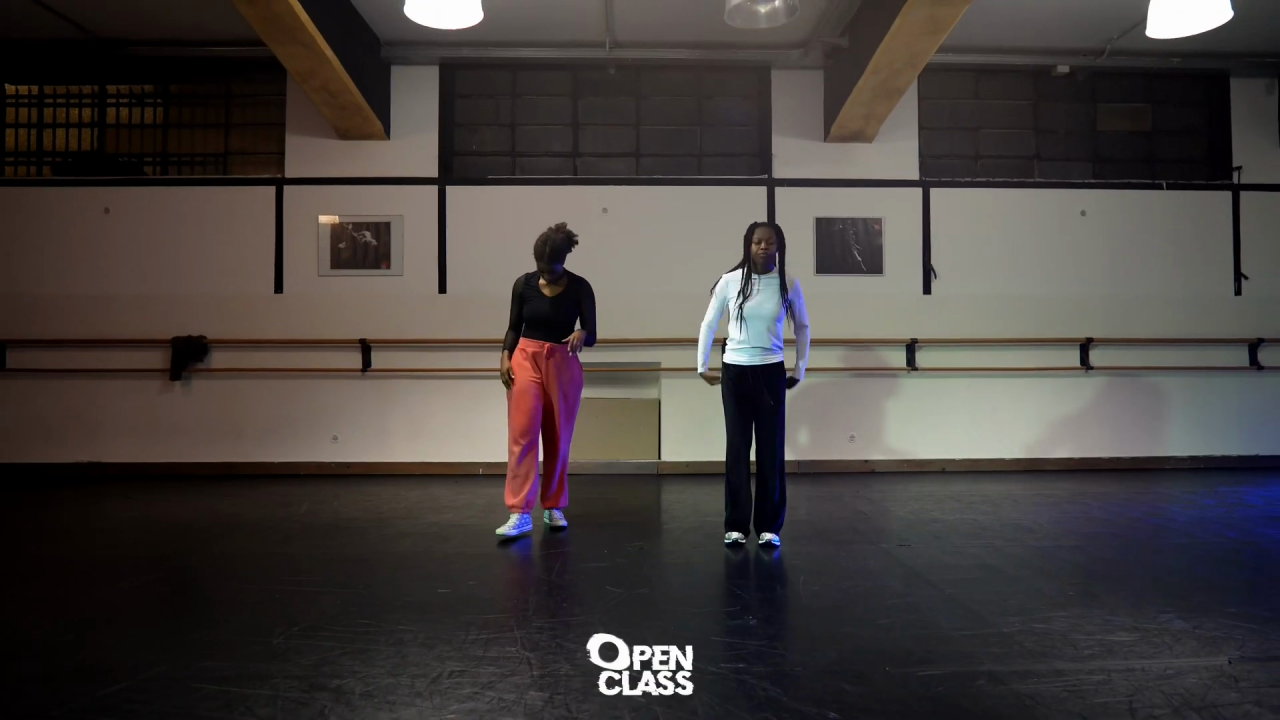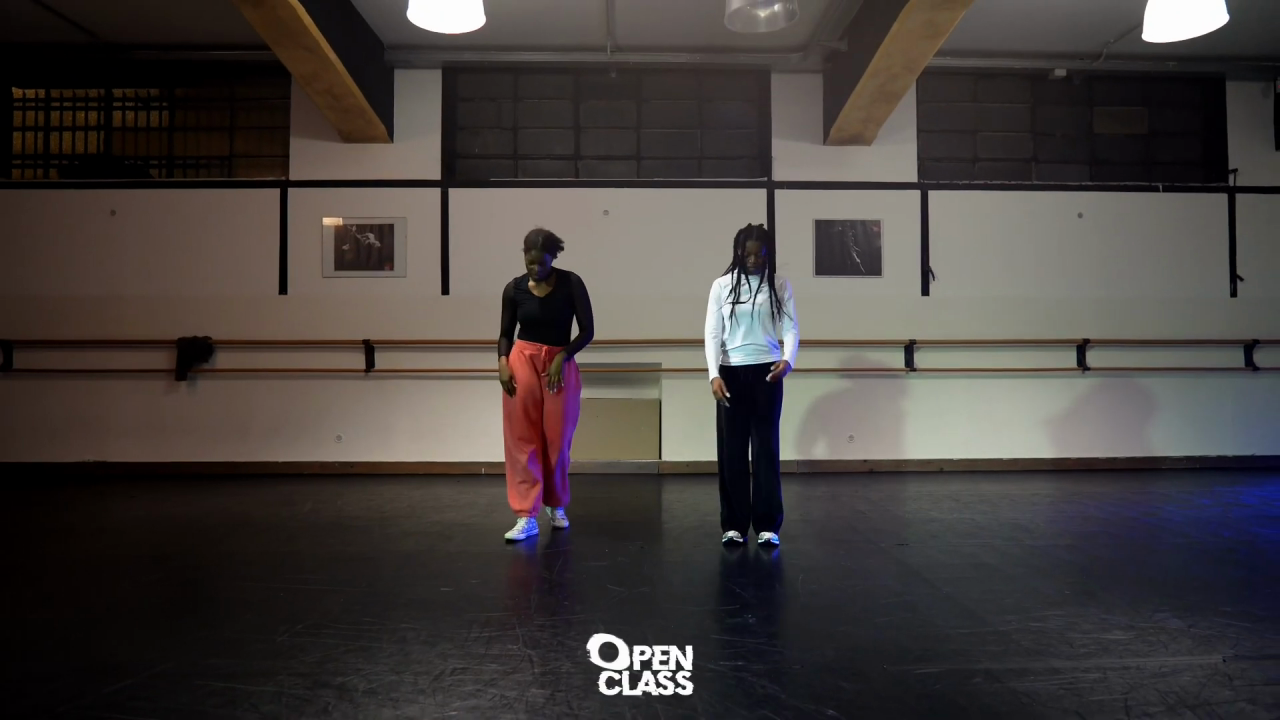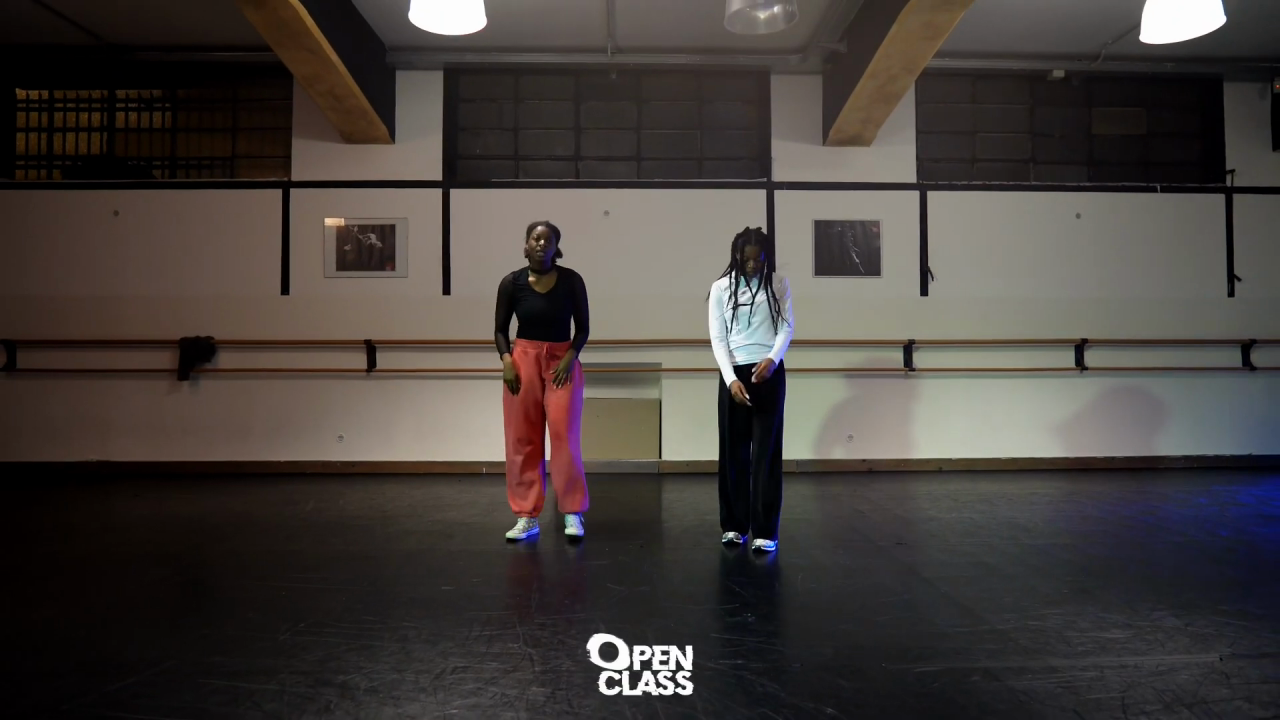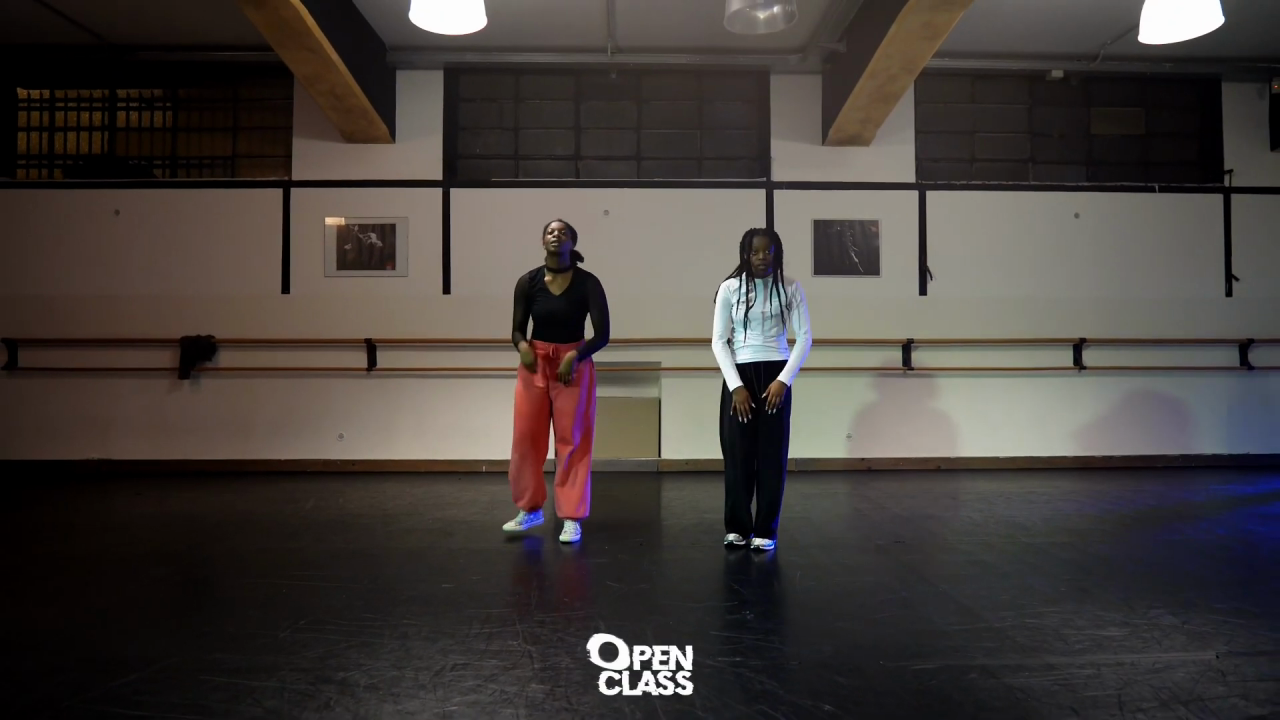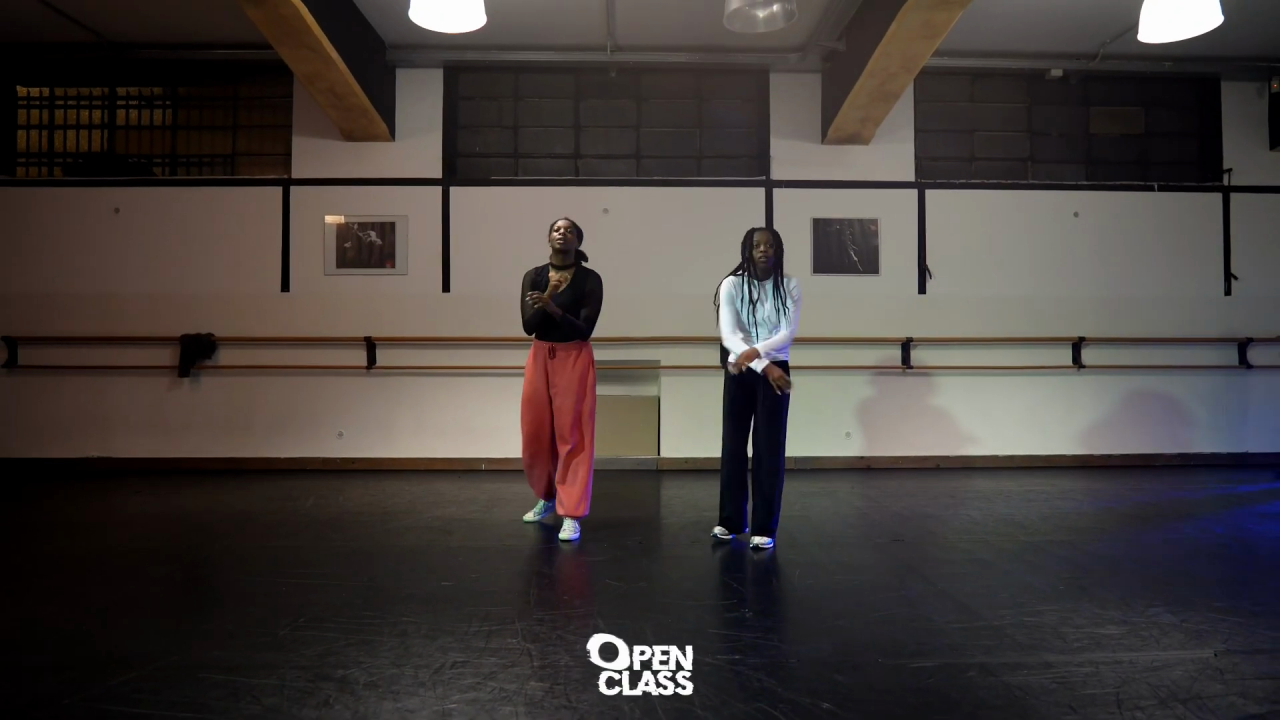
dt=0.3s
person 1, frame 1
left shoulder: (789, 285)
right shoulder: (730, 281)
left elbow: (802, 328)
right elbow: (709, 325)
left wrist: (799, 370)
right wrist: (703, 365)
left hip: (771, 374)
right hip: (735, 373)
left knee: (771, 450)
right knee: (737, 448)
left ankle: (769, 526)
right ankle: (736, 525)
person 1, frame 2
left shoulder: (780, 286)
right shoulder: (722, 285)
left elbow: (791, 330)
right elbow: (712, 334)
left wrist: (787, 359)
right wrist: (714, 374)
left hip: (767, 374)
right hip: (732, 373)
left knee: (765, 448)
right knee: (731, 450)
left ankle: (768, 525)
right ankle: (734, 524)
person 1, frame 3
left shoulder: (778, 284)
right shoulder: (721, 288)
left elbow: (785, 330)
right elbow: (718, 338)
left wrist: (772, 359)
right wrist: (731, 379)
left hip: (769, 373)
right hip: (734, 373)
left knee: (766, 452)
right knee: (733, 453)
left ankle: (765, 531)
right ankle: (734, 525)
person 1, frame 4
left shoulder: (790, 287)
right shoulder: (730, 288)
left elbow: (804, 337)
right elbow: (719, 341)
left wrist: (784, 379)
right wrist: (735, 386)
left hip: (775, 373)
right hip: (739, 373)
left knee: (772, 453)
right knee: (738, 452)
left ankle: (765, 530)
right ankle: (737, 526)
person 1, frame 5
left shoulder: (790, 286)
right shoulder: (732, 285)
left elbow: (787, 334)
right elbow: (729, 337)
left wrist: (755, 351)
right wrist: (764, 366)
left hip: (775, 372)
right hip: (739, 371)
left knee: (769, 448)
right knee: (733, 445)
left ankle: (764, 527)
right ankle: (732, 520)
person 2, frame 1
left shoulder: (580, 288)
right shoulder: (523, 284)
left elbow: (592, 335)
right elbow: (514, 327)
left wrist: (580, 335)
right wrist: (506, 355)
left hip: (562, 365)
right hip: (525, 360)
left knee: (558, 439)
right knee: (522, 436)
left ankle: (553, 506)
right ankle: (520, 513)
person 2, frame 2
left shoulder: (571, 283)
right shoulder: (514, 288)
left elbow: (587, 331)
right elbow: (506, 333)
left wrist: (562, 356)
right wrist: (503, 361)
left hip: (559, 366)
right hip: (522, 363)
left knee: (558, 441)
right knee: (523, 441)
left ankle: (556, 505)
right ankle: (526, 517)
person 2, frame 3
left shoulder: (571, 280)
right shoulder: (511, 283)
left elbow: (582, 329)
right elbow: (500, 329)
left wrist: (570, 357)
right wrist: (507, 360)
left hip: (562, 360)
right hip: (523, 360)
left knee: (565, 438)
right knee: (522, 441)
left ankle: (573, 512)
right ankle: (527, 517)
person 2, frame 4
left shoulder: (588, 283)
right shoulder: (528, 282)
left elbow: (602, 334)
right elbow: (518, 328)
left wrist: (576, 356)
right wrist: (523, 348)
left hip: (574, 363)
right hip: (535, 362)
left knee: (573, 441)
right knee: (526, 438)
left ankle: (572, 517)
right ankle: (529, 509)
person 2, frame 5
left shoulder: (590, 279)
right shoulder: (533, 277)
left elbow: (585, 329)
right elbow: (527, 325)
left wrist: (554, 306)
right wrist: (549, 294)
left hip: (574, 360)
right hip: (540, 358)
left knee: (573, 437)
right knee: (536, 435)
left ankle: (572, 515)
right ankle: (547, 498)
